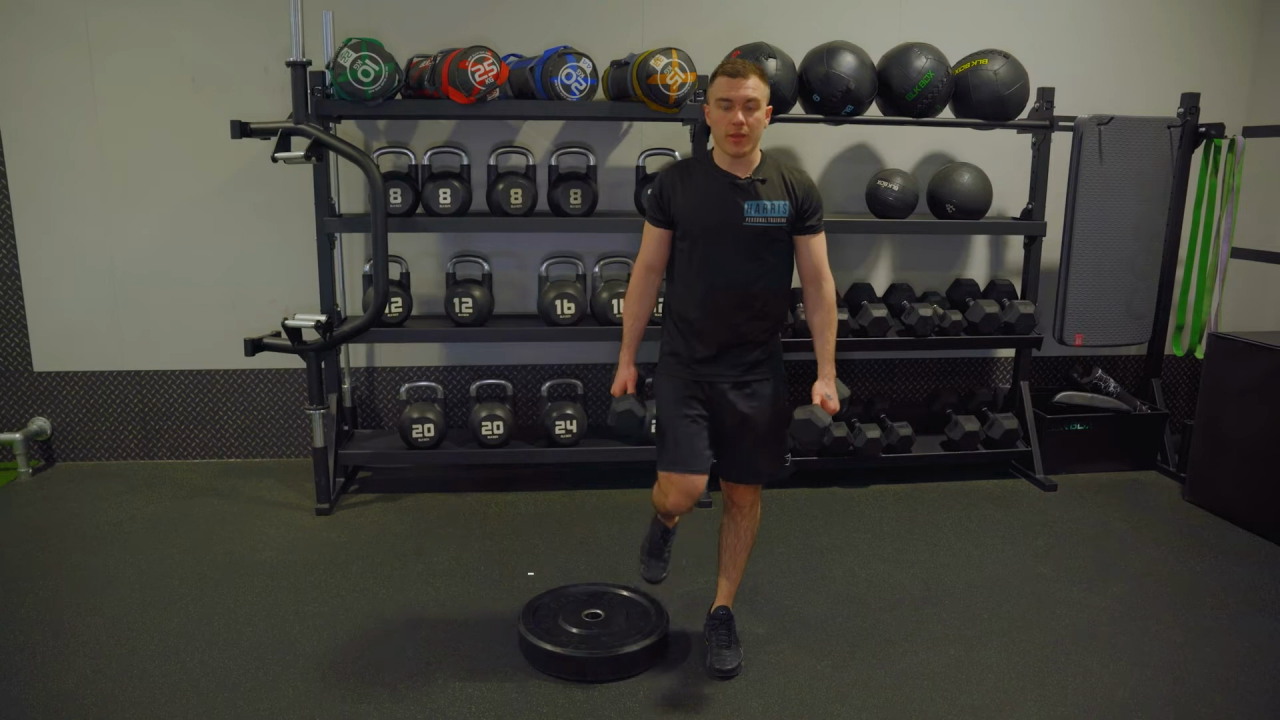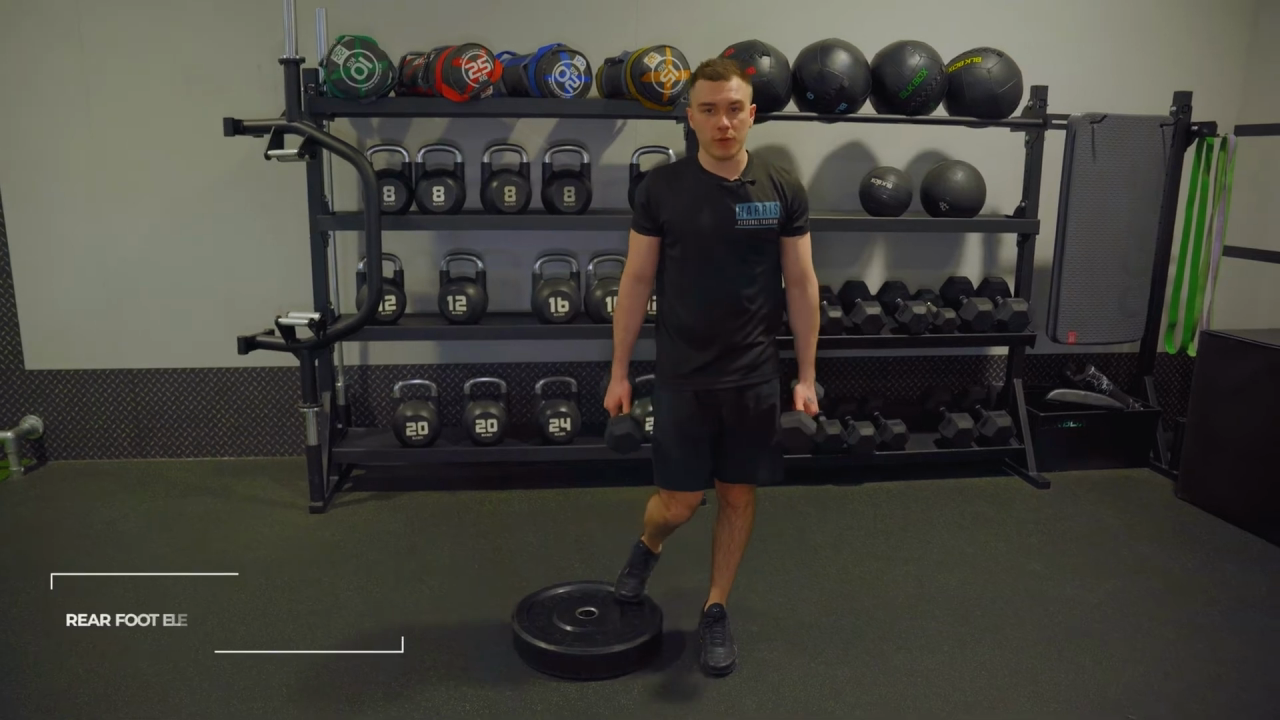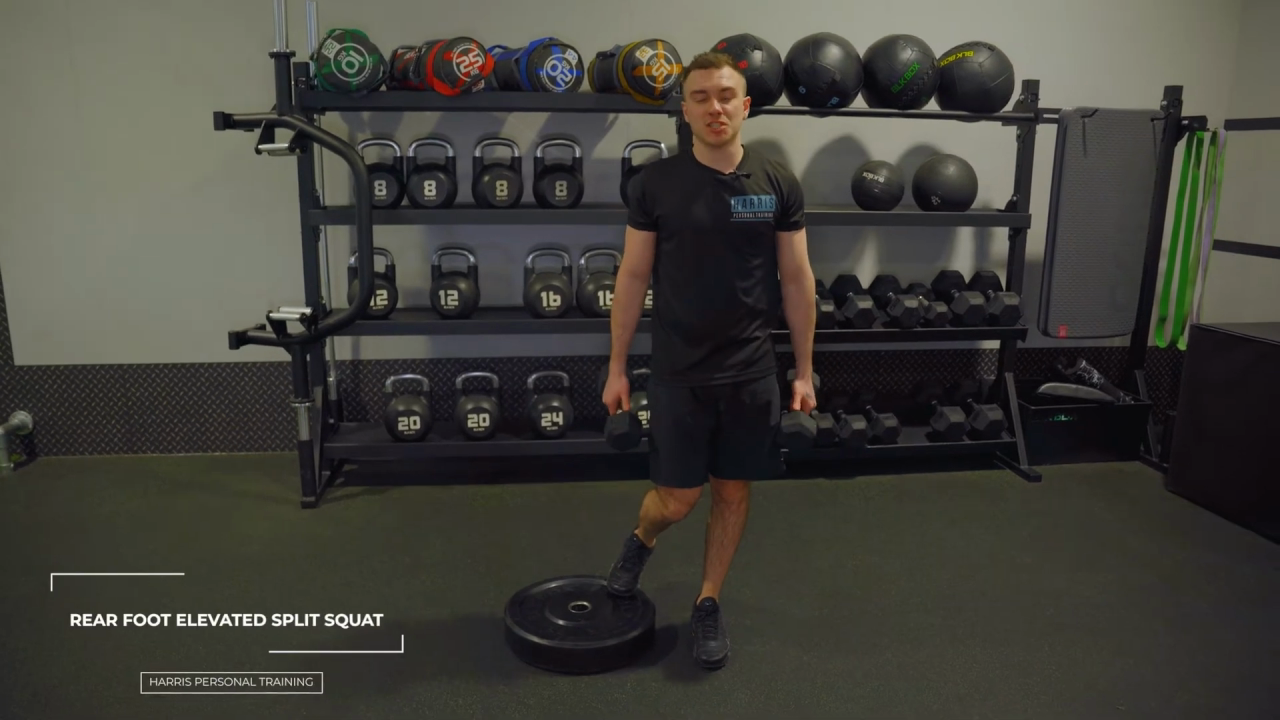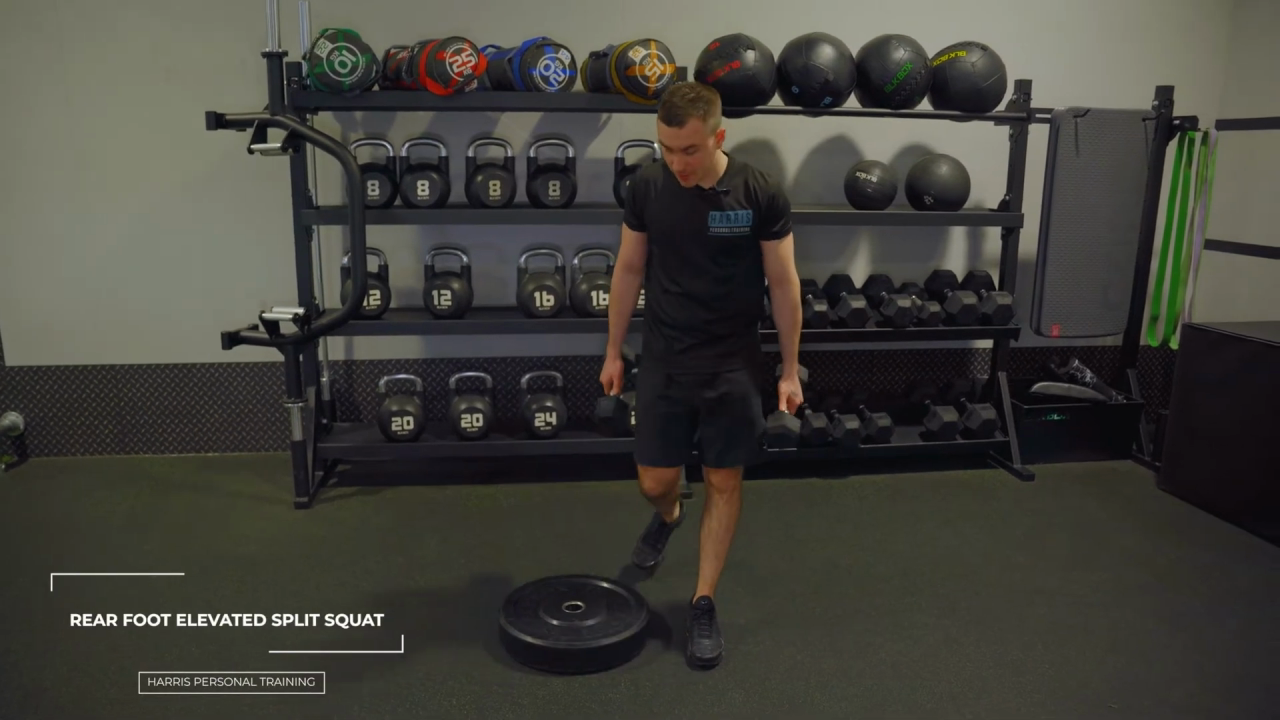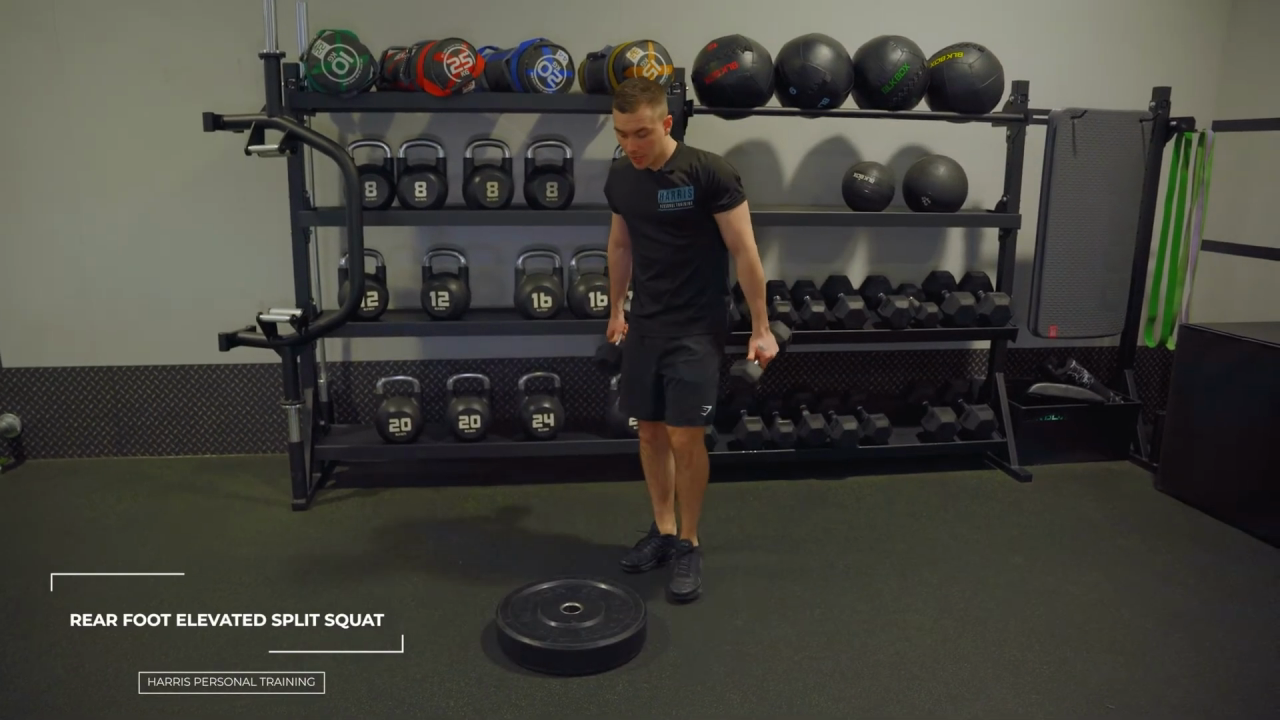
dt=1s
person 1, frame 1
left shoulder: (795, 189)
right shoulder: (675, 182)
left elbow: (817, 283)
right elbow: (647, 272)
left wrist: (825, 373)
right wrist: (626, 357)
left hip: (756, 373)
right hip: (685, 366)
left knee: (743, 495)
right knee: (682, 489)
left ankle: (721, 613)
right ankle: (663, 520)
person 1, frame 2
left shoulder: (783, 189)
right shoulder: (661, 188)
left elbow: (801, 285)
right elbow: (637, 281)
left wrist: (806, 376)
right wrist: (619, 373)
left hip: (755, 376)
right hip: (683, 376)
left knee: (738, 494)
right knee: (679, 501)
left ankle: (715, 610)
right ankle: (647, 546)
person 1, frame 3
left shoulder: (778, 184)
right shoulder: (657, 182)
left elbow: (797, 280)
right elbow: (633, 277)
left wrist: (804, 371)
right wrist: (616, 369)
left hip: (751, 371)
right hip: (679, 372)
left knee: (733, 491)
right knee: (677, 498)
left ankle: (708, 604)
right ankle: (640, 540)
person 1, frame 4
left shoulder: (761, 194)
right shoulder: (645, 187)
left elbow: (783, 284)
right elbow: (629, 269)
left wrist: (790, 370)
right wrist: (613, 351)
left hip: (732, 363)
right hip: (664, 358)
left knee: (724, 481)
right knee: (655, 479)
left ankle: (703, 603)
right ankle: (667, 515)
person 1, frame 5
left shoulder: (709, 173)
right shoulder: (620, 176)
left elbow: (744, 252)
left wrist: (761, 329)
right wrist: (616, 308)
left hip: (696, 328)
right hip: (644, 325)
left knee: (686, 439)
right knee: (650, 431)
left ankle: (689, 545)
right ankle: (664, 531)
